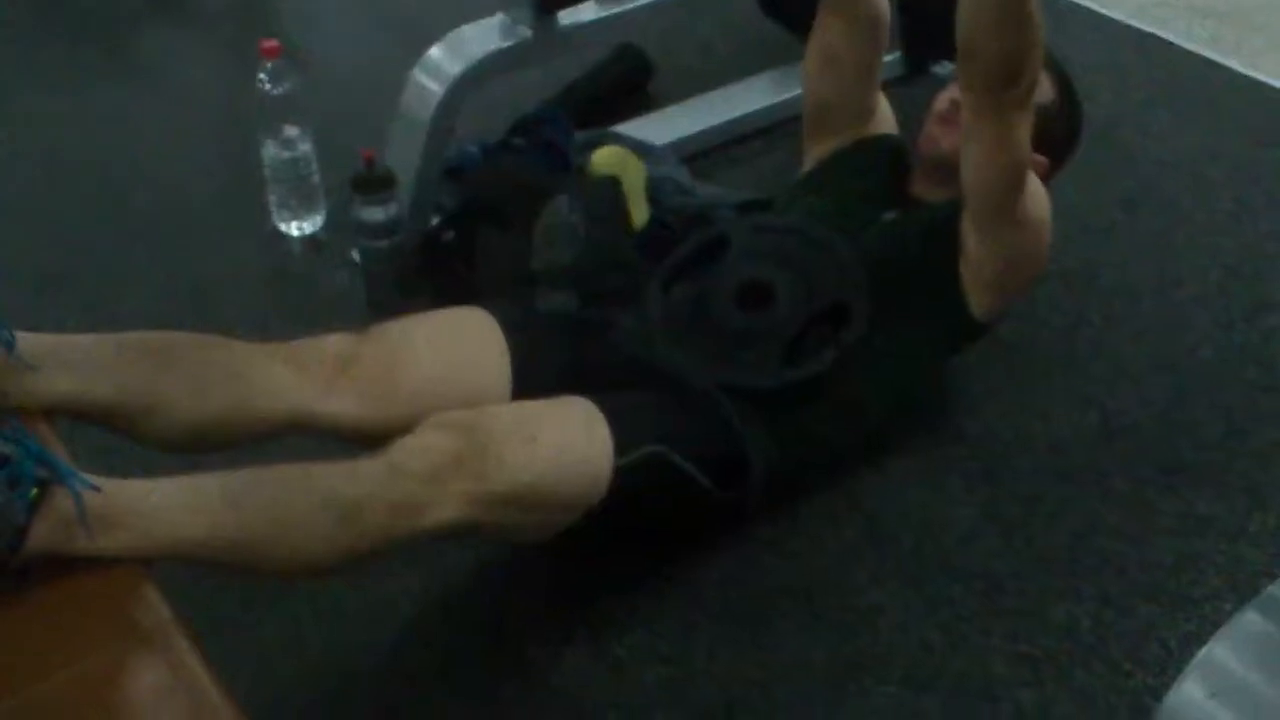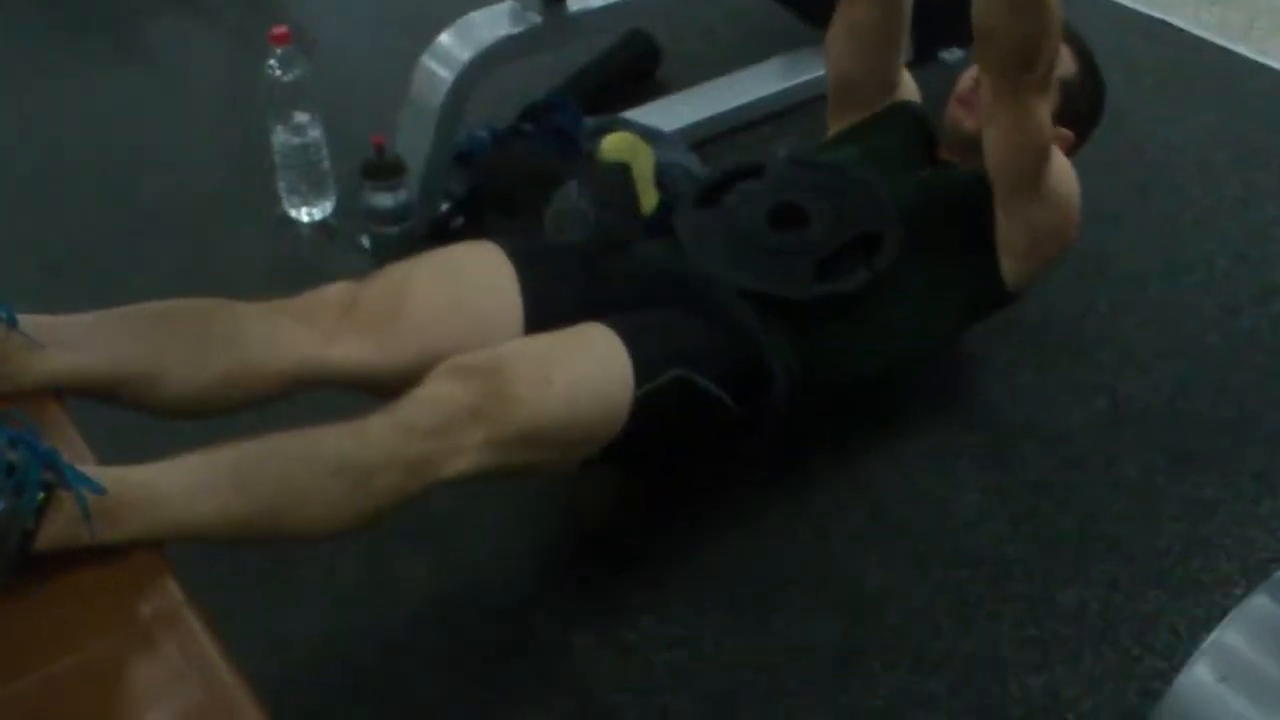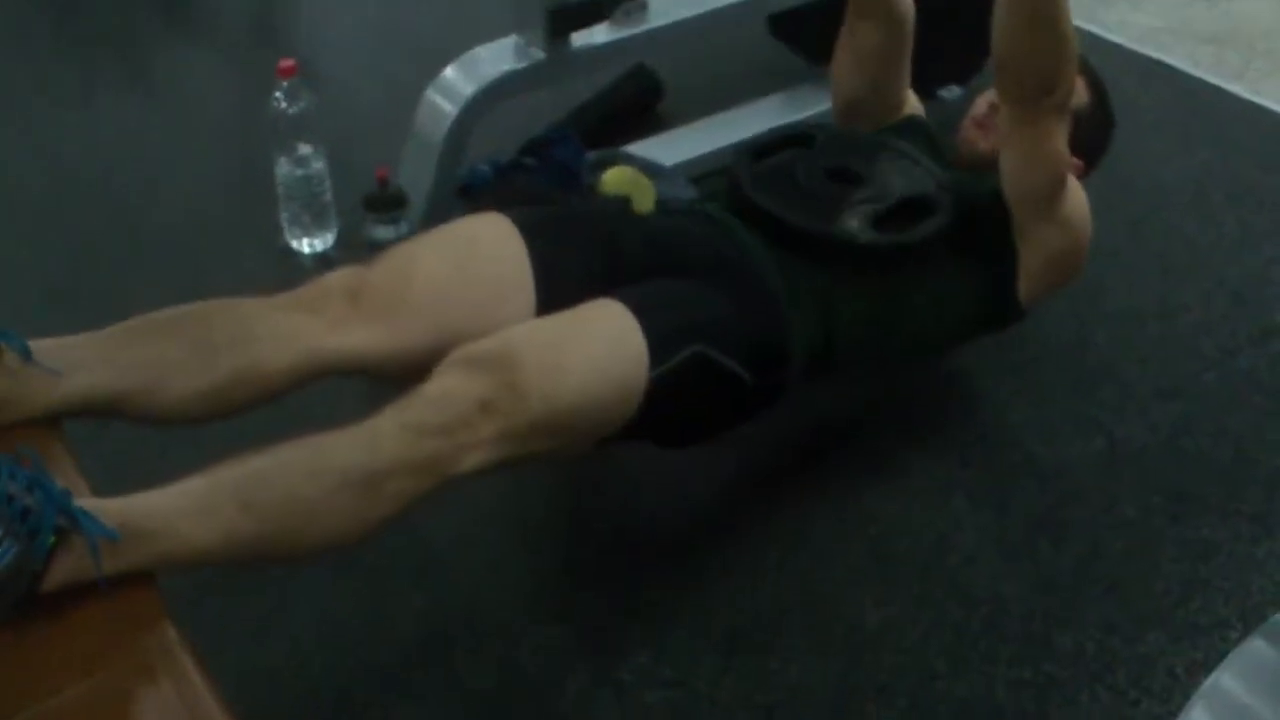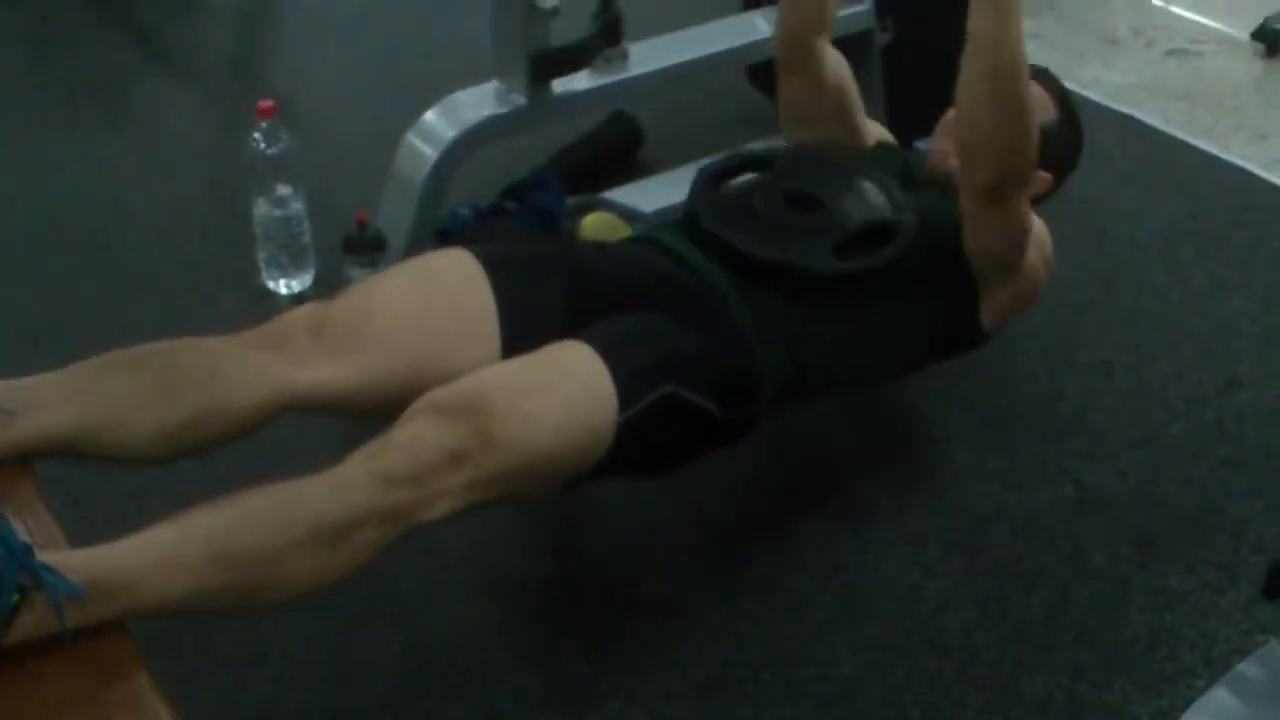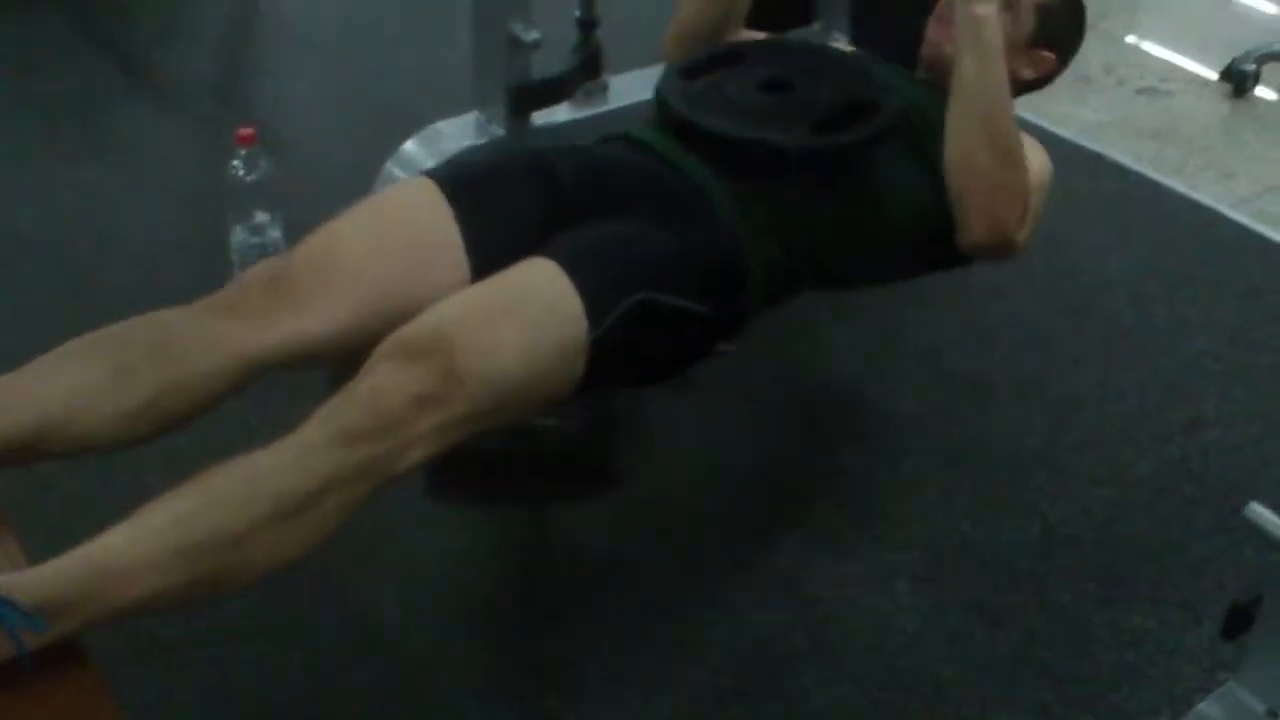
dt=0.3s
person 1, frame 1
left shoulder: (997, 241)
right shoulder: (862, 153)
left elbow: (999, 89)
left hip: (722, 417)
right hip: (627, 333)
left knee: (448, 464)
right knee: (334, 369)
person 1, frame 2
left shoulder: (1028, 210)
right shoulder: (890, 119)
left hip: (743, 340)
right hip: (648, 268)
left knee: (465, 407)
right knee: (342, 317)
person 1, frame 3
left shoulder: (1041, 228)
right shoulder: (902, 136)
left elbow: (1033, 92)
left hip: (751, 316)
right hip: (662, 234)
left knee: (469, 402)
right knee: (342, 306)
person 1, frame 4
left shoulder: (1004, 259)
right shoulder: (871, 160)
left elbow: (993, 174)
left hip: (721, 344)
right hip: (627, 262)
left knee: (440, 449)
right knee: (305, 344)
person 1, frame 5
left shoulder: (1012, 157)
left elbow: (989, 227)
left hip: (697, 242)
right hip: (597, 167)
left knee: (401, 398)
right knee: (259, 307)
